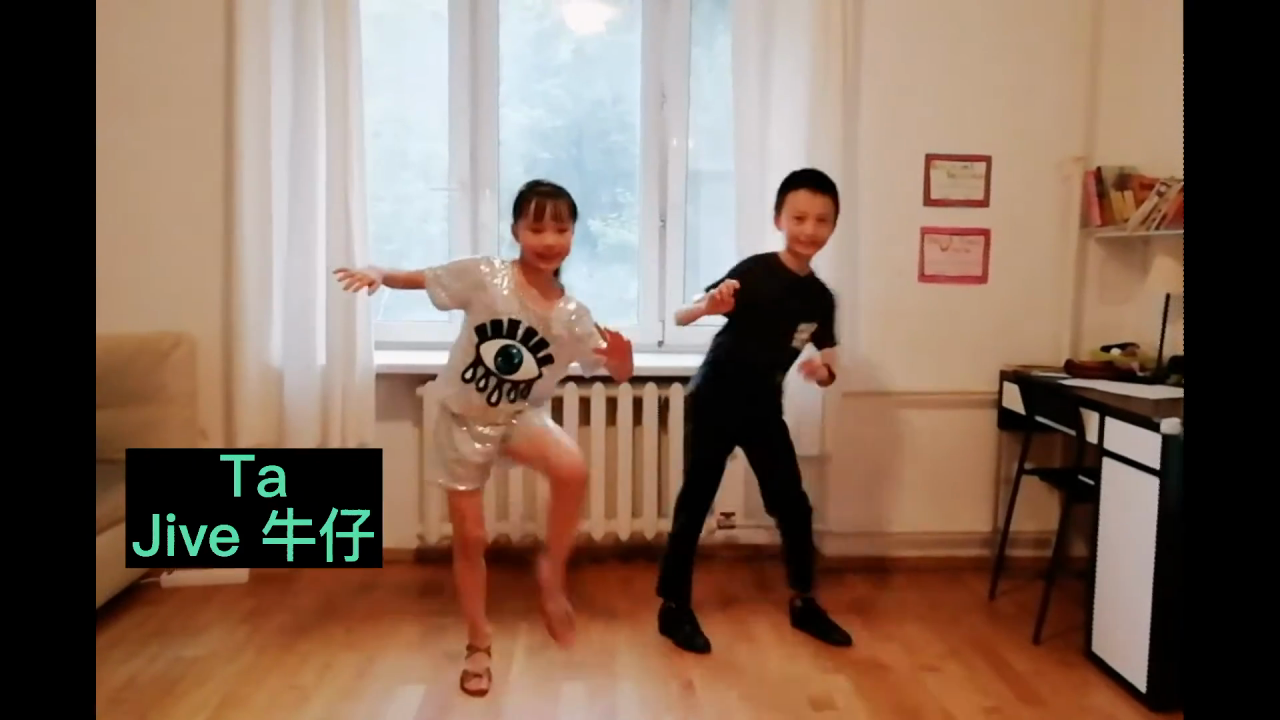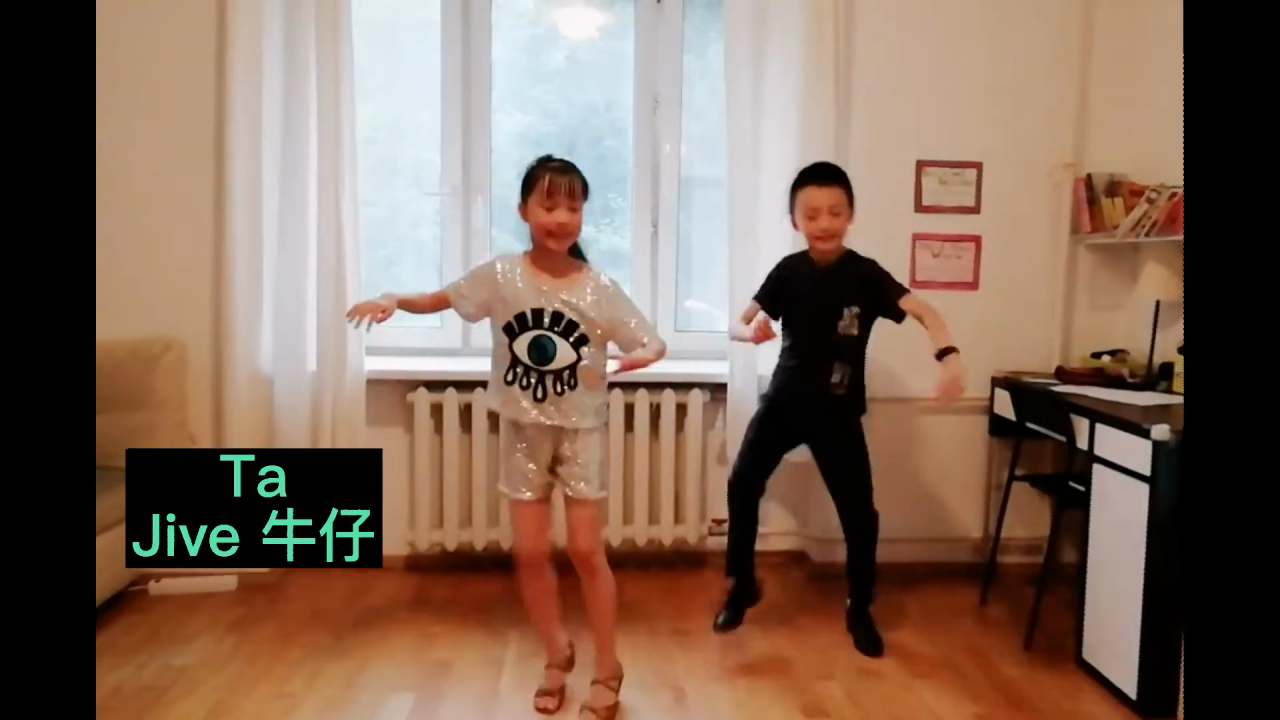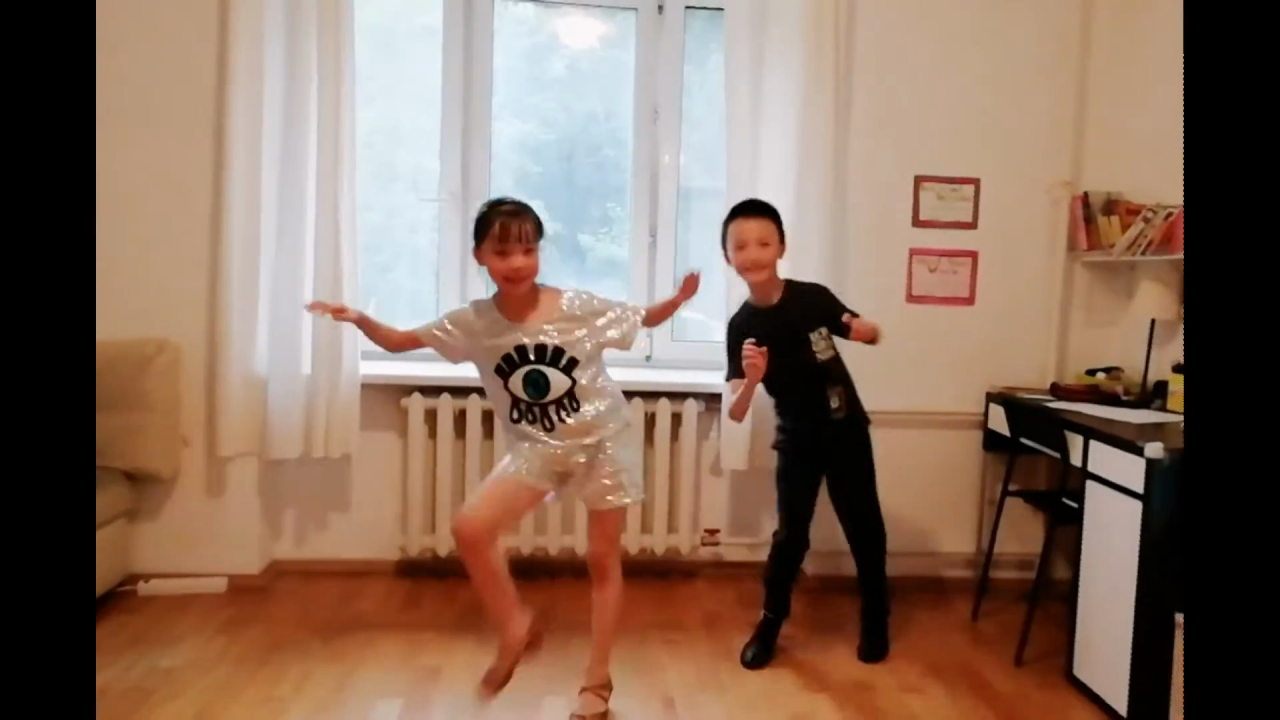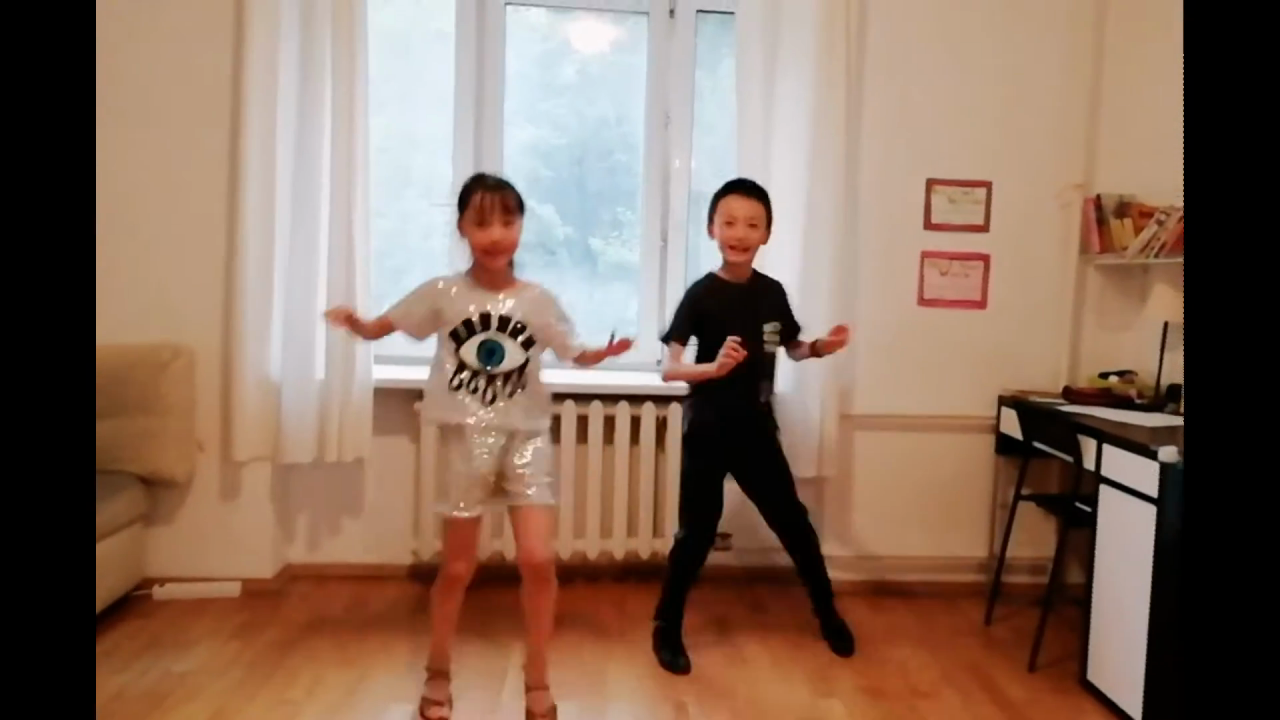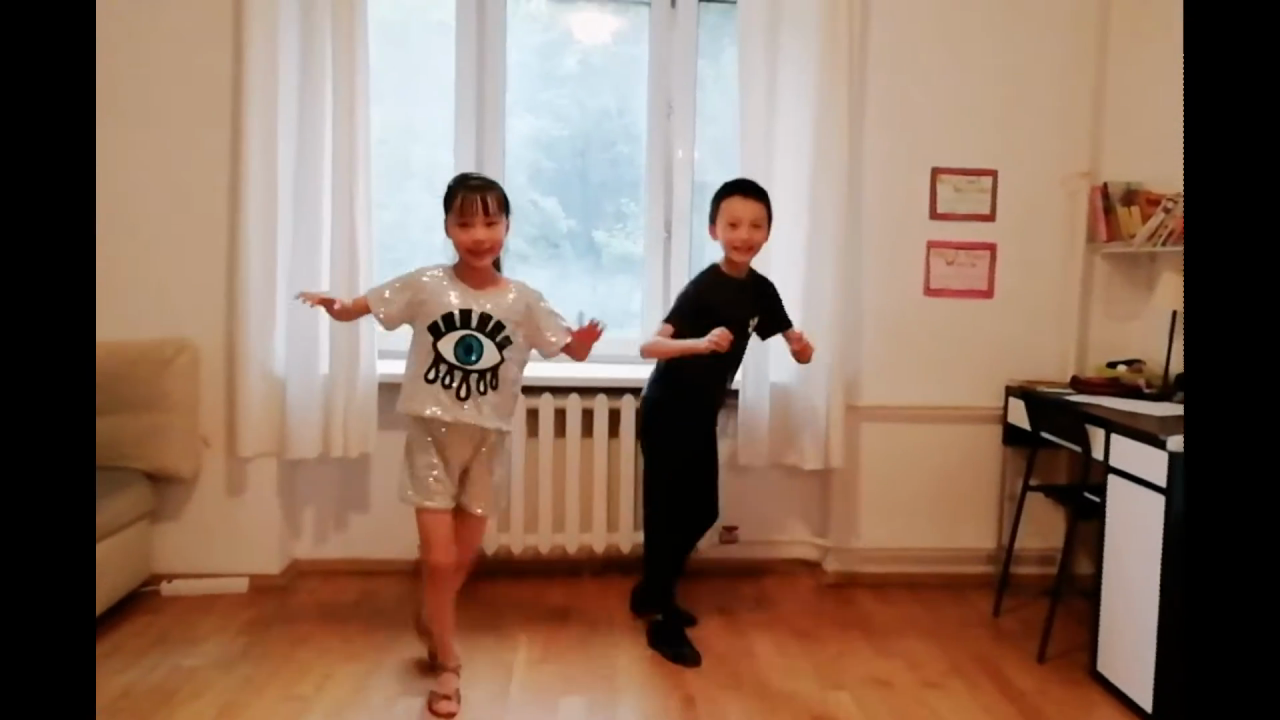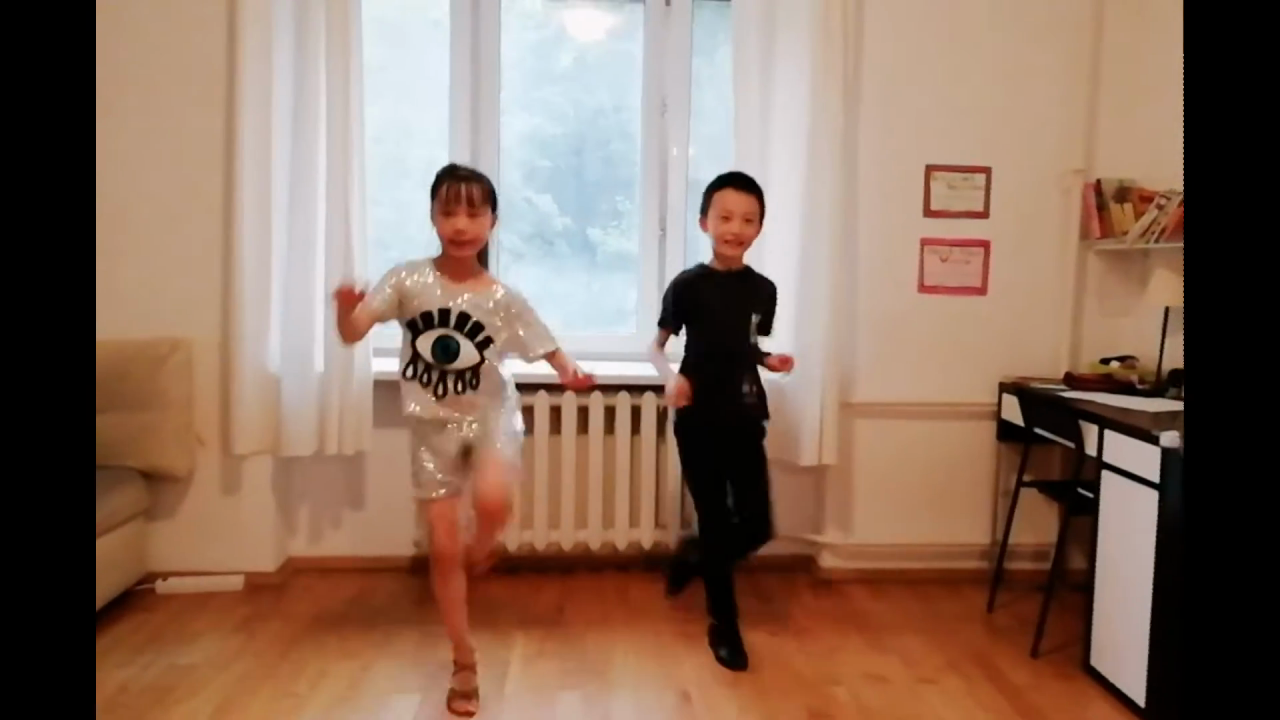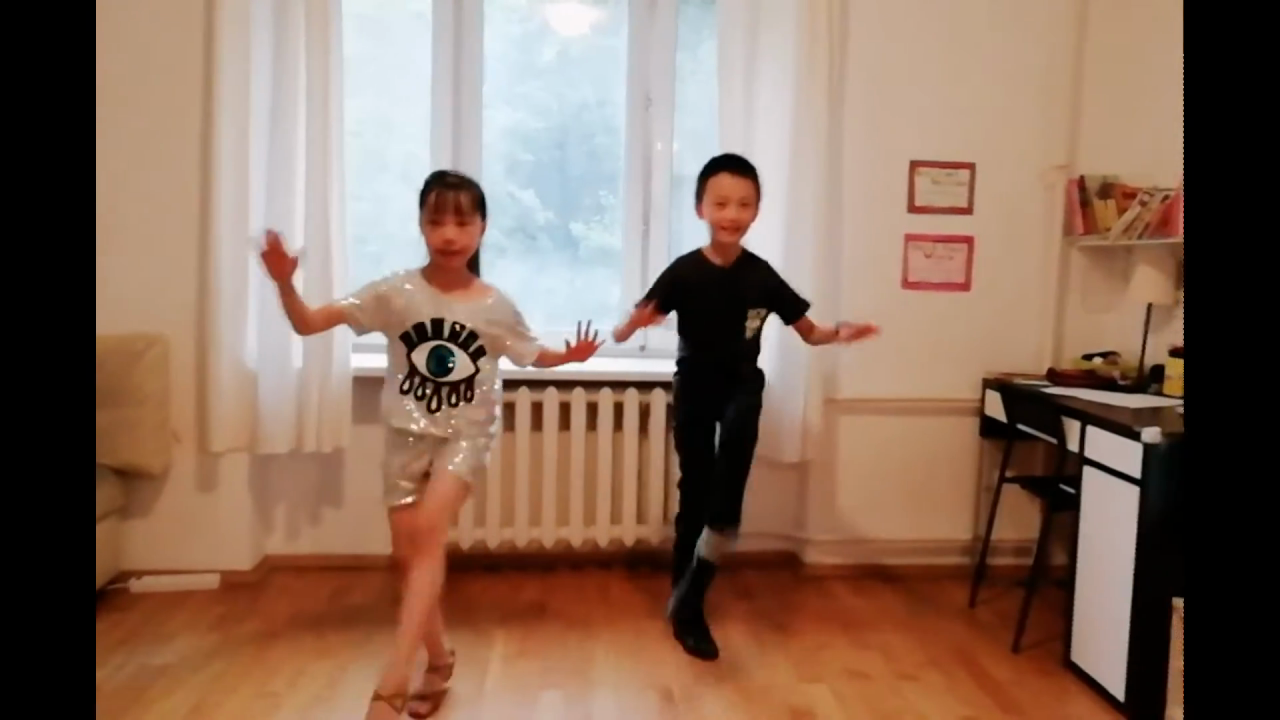
dt=0.4s
person 1, frame 1
left shoulder: (573, 315)
right shoulder: (483, 276)
left elbow: (621, 373)
right elbow: (421, 278)
left wrist: (621, 349)
right wrist: (376, 274)
left hip: (522, 420)
right hip: (464, 420)
left knee: (573, 473)
right knee: (470, 539)
left ankle: (551, 574)
right ankle: (479, 646)
person 1, frame 2
left shoulder: (600, 289)
right shoulder: (500, 275)
left elbow: (654, 344)
right elbow: (438, 299)
left wrist: (636, 359)
right wrist: (392, 301)
left hip: (580, 429)
right hip: (523, 429)
left knee: (586, 551)
right knee: (530, 552)
left ankle: (607, 670)
right ankle: (556, 657)
person 1, frame 3
left shoulder: (580, 308)
right shoulder: (473, 322)
left elbow: (646, 318)
right elbow: (399, 341)
left wrist: (677, 299)
right wrist: (358, 318)
left hip: (600, 441)
right hip: (535, 447)
left knee: (603, 562)
right knee: (468, 530)
right ankle: (516, 628)
person 1, frame 4
left shoulder: (538, 300)
right shoulder: (443, 293)
left elbow: (576, 354)
right elbow: (375, 328)
left wrist: (605, 352)
right wrist: (352, 319)
left hip: (525, 437)
right hip: (466, 438)
left knee: (538, 560)
right knee: (456, 567)
right ankle: (438, 671)
person 1, frame 5
left shoulder: (523, 300)
right shoulder: (424, 285)
left elbow: (572, 349)
right elbow: (356, 307)
left wrist: (584, 340)
right wrist: (331, 304)
left hip: (487, 438)
right hip: (430, 432)
left knee: (462, 558)
right knee: (437, 563)
left ankle: (431, 615)
right ankle: (446, 664)
person 1, frame 6
left shoulder: (504, 298)
right shoulder: (407, 279)
left elbow: (552, 354)
right elbow: (353, 332)
left wrist: (574, 375)
right wrist: (346, 310)
left hip: (491, 416)
right hip: (432, 426)
left knee: (494, 501)
right knee: (445, 552)
left ankle: (482, 542)
right ankle: (464, 663)
person 1, frame 7
left shoulder: (495, 306)
right shoulder: (394, 289)
left elbow: (533, 354)
right elbow: (308, 323)
left wrist: (568, 355)
right wrist: (284, 282)
left hip: (466, 433)
right hip: (407, 434)
left knee: (428, 532)
right knee: (410, 555)
left ankle: (397, 673)
right ankle: (438, 659)
person 2, frame 1
left shoulder: (817, 298)
right shoulder: (753, 272)
left elbow: (827, 369)
right elbow: (679, 319)
left wrist: (822, 369)
right wrist: (710, 305)
left hip: (761, 405)
right hip: (714, 399)
left knee: (792, 506)
right knee: (695, 502)
left ankle: (804, 602)
right ankle: (673, 606)
person 2, frame 2
left shoulder: (866, 273)
right shoulder: (788, 271)
left elbow: (923, 312)
right elbow: (740, 324)
left wrist: (949, 356)
right wrist: (752, 331)
left hip: (839, 408)
right hip: (786, 398)
left knee: (859, 512)
right knee: (743, 483)
left ankle: (859, 608)
right ankle: (741, 585)
person 2, frame 3
left shoulder: (813, 298)
right shoulder: (741, 326)
left elbow: (867, 333)
right elbow: (736, 413)
left wrist: (865, 330)
right wrist: (750, 380)
left hip: (846, 430)
right hip: (797, 435)
left knee: (865, 528)
right knee: (792, 532)
left ankle: (875, 619)
right ankle: (771, 621)
person 2, frame 4
left shoulder: (771, 292)
right shoulder: (700, 296)
left elbow: (793, 349)
right elbow: (669, 369)
left wrist: (822, 346)
right wrist: (713, 368)
left hip: (757, 429)
right hip: (707, 432)
left knee: (793, 521)
right knee: (697, 532)
left ankle: (826, 609)
right ankle: (666, 629)
person 2, frame 5
left shoulder: (761, 291)
right shoulder: (704, 288)
left elbow: (793, 344)
right elbow: (649, 346)
left wrist: (802, 347)
right wrist: (702, 343)
left hip: (702, 413)
right hip: (665, 411)
left knee: (702, 511)
right knee: (666, 513)
left ankle: (652, 591)
right ankle: (660, 619)
person 2, frame 6
left shoulder: (762, 290)
right shoulder: (689, 285)
right elbow: (658, 346)
left wrist: (770, 360)
right wrist: (669, 377)
left hip: (745, 418)
right hip: (697, 419)
left knee: (755, 527)
right knee: (717, 522)
left ankle: (690, 560)
right ankle: (723, 624)
person 2, frame 7
left shoulder: (761, 277)
right shoulder: (683, 274)
left elbow: (809, 333)
right elbow: (621, 333)
left wrist: (841, 333)
right wrist: (637, 321)
left hip: (740, 389)
right hip: (693, 394)
right knee: (695, 493)
left ankle: (700, 567)
right ankle: (689, 612)
